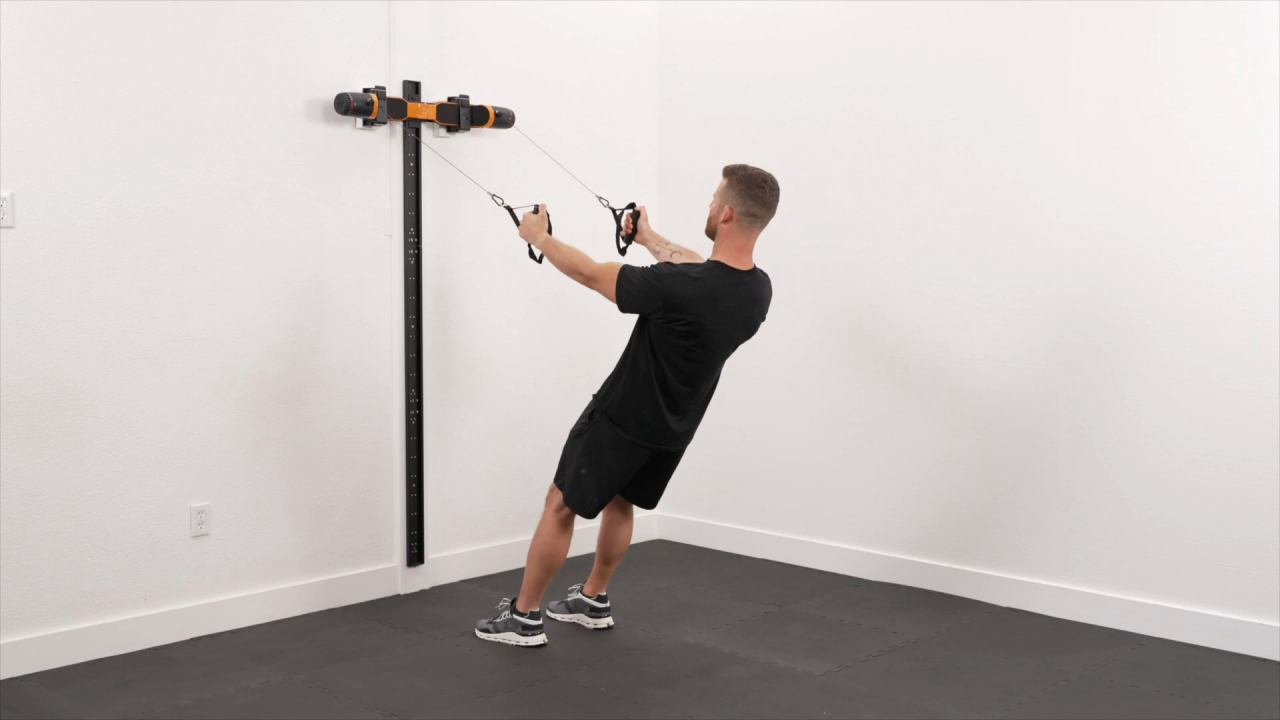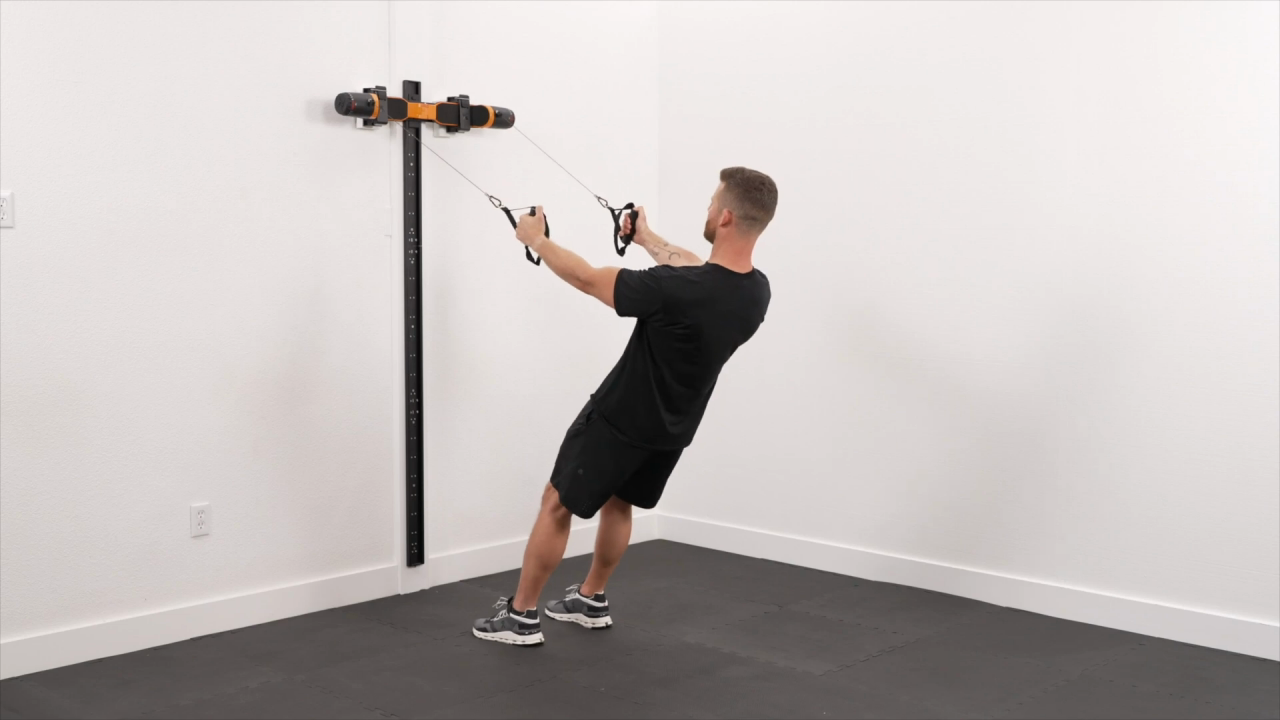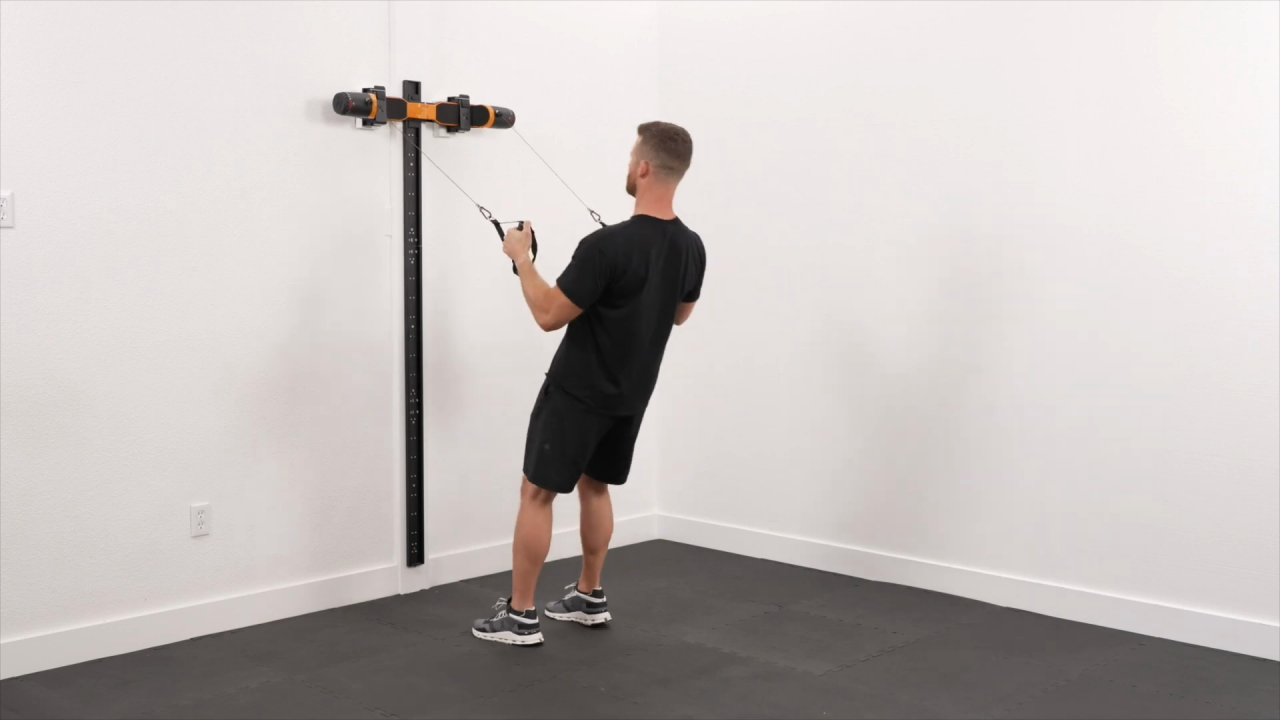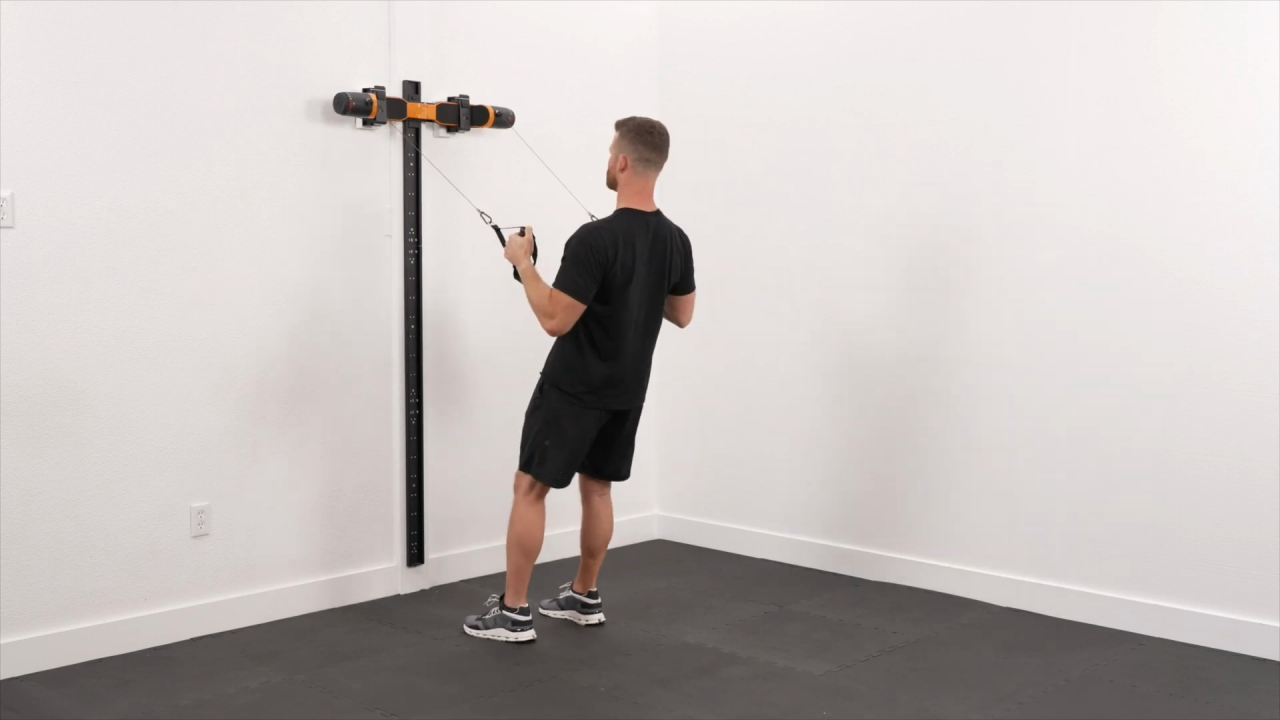
dt=0.7s
person 1, frame 1
left shoulder: (678, 288)
right shoulder: (758, 289)
left elbow: (591, 273)
left wrist: (538, 235)
right wrist: (648, 237)
left hip: (624, 416)
right hip: (673, 427)
left knee: (561, 505)
right knee: (620, 501)
left ankle: (523, 616)
right ankle: (592, 600)
person 1, frame 2
left shoulder: (673, 291)
right shoulder: (757, 292)
left elbow: (588, 279)
left wrist: (536, 239)
right wrist: (645, 237)
left hip: (621, 418)
right hip: (672, 427)
left knee: (557, 504)
right knee: (618, 502)
left ankle: (520, 614)
right ankle: (590, 599)
person 1, frame 3
left shoulder: (608, 245)
right shoulder: (691, 247)
left elbow: (549, 315)
left wrist: (521, 256)
left hip: (577, 392)
right hip: (630, 394)
left knee: (536, 492)
right knee: (594, 486)
left ankle: (520, 615)
right ankle: (589, 597)
person 1, frame 4
left shoulder: (596, 238)
right shoulder: (675, 240)
left elbow: (556, 321)
right elbow: (682, 315)
left wrist: (522, 263)
left hip: (574, 389)
right hip: (626, 390)
left knee: (530, 487)
right knee: (596, 487)
left ankle: (512, 612)
right ankle: (584, 596)
